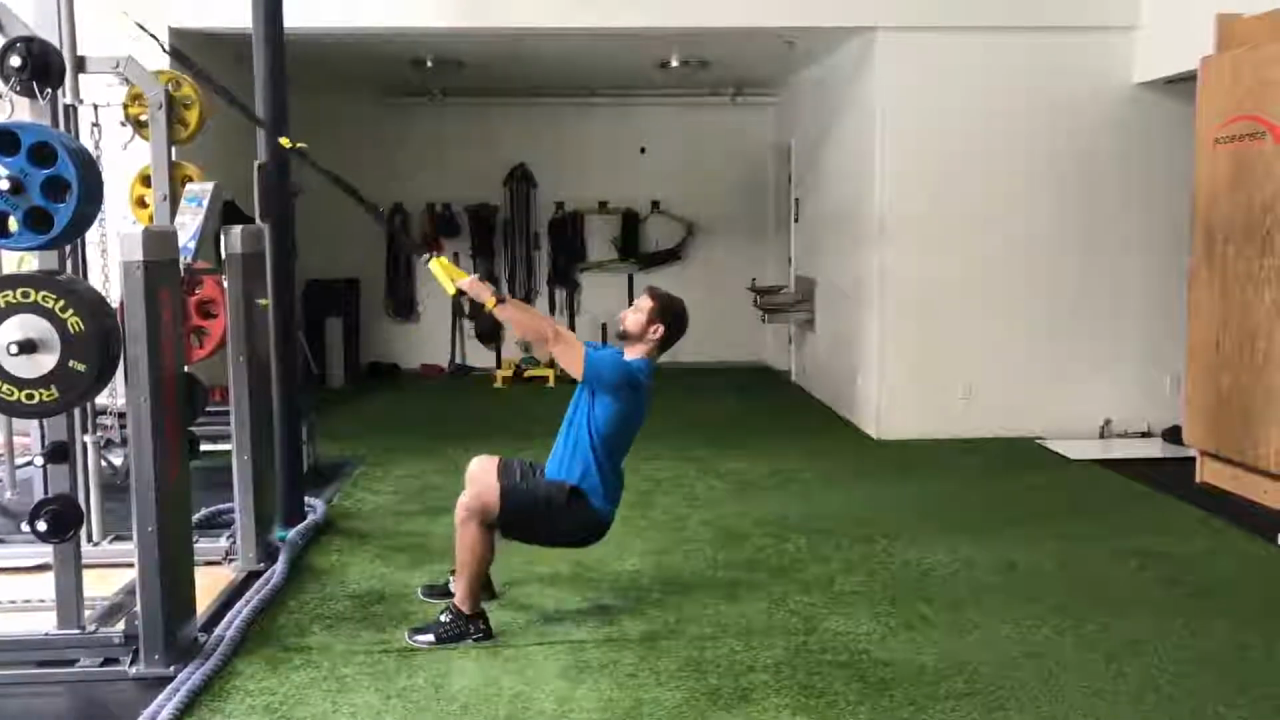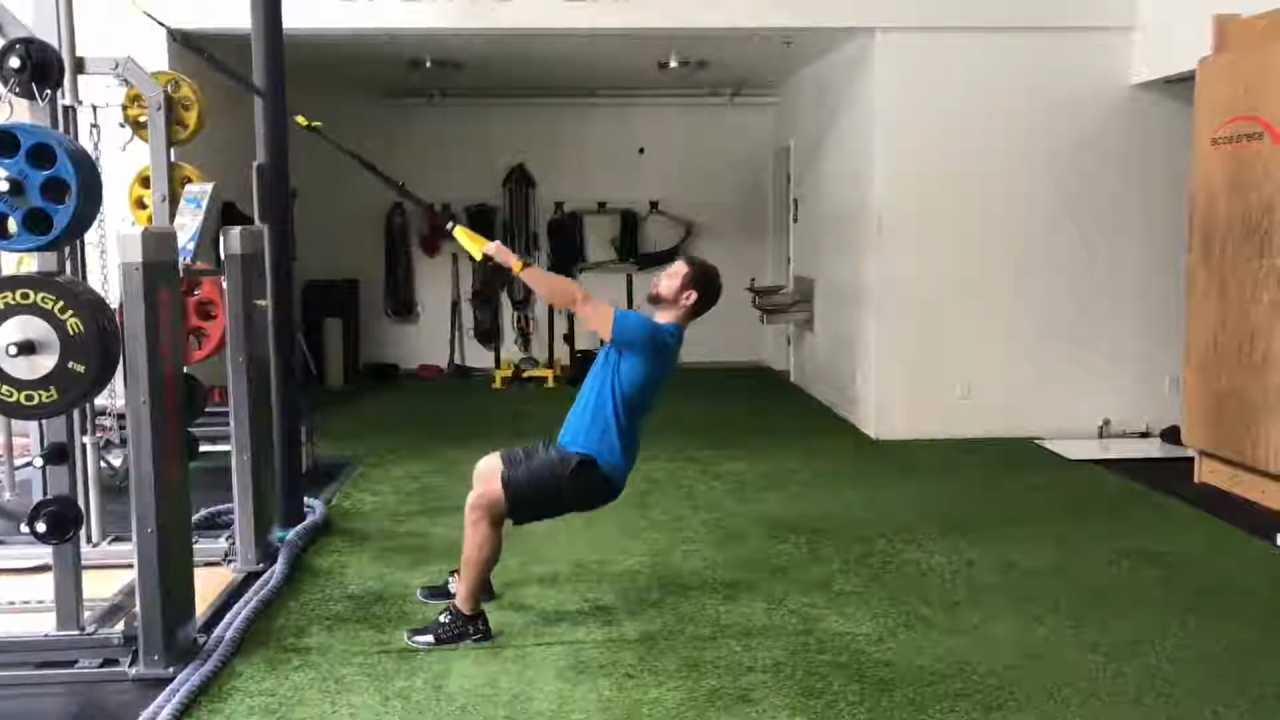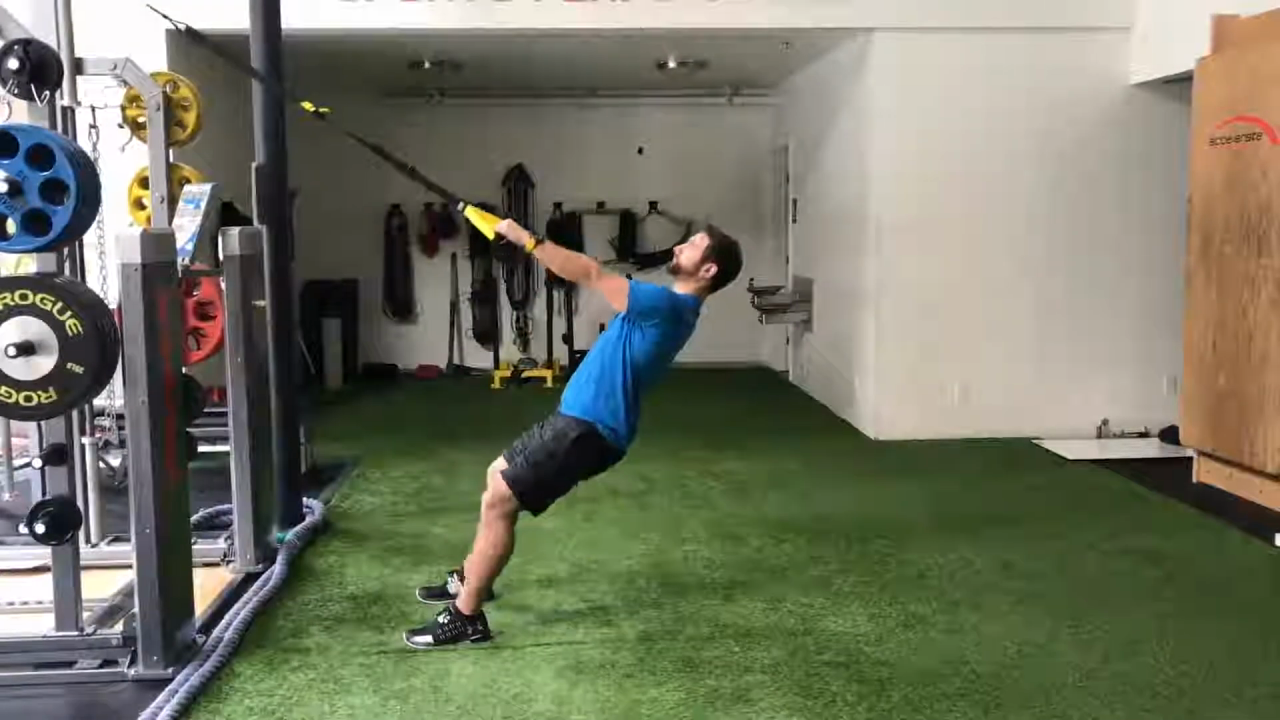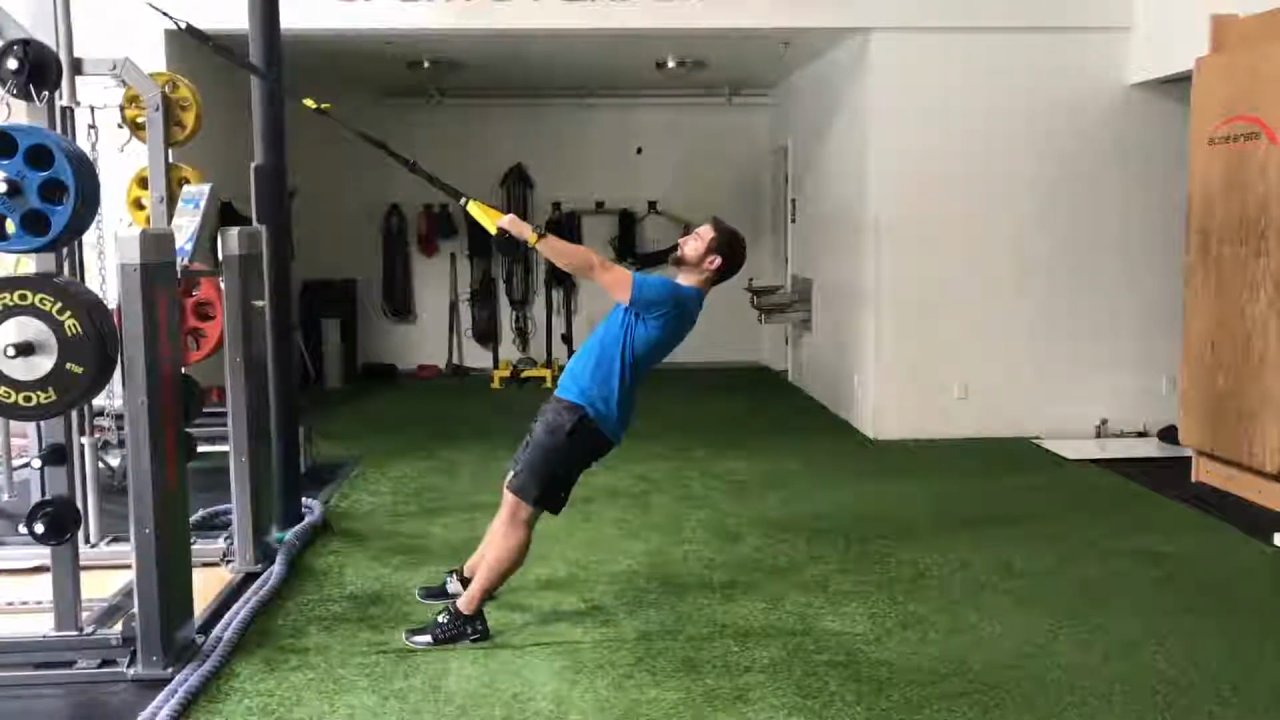
dt=0.2s
person 1, frame 1
left shoulder: (626, 375)
right shoulder: (619, 362)
left elbow: (551, 338)
right elbow: (555, 331)
left wrist: (489, 298)
right wrist: (493, 297)
left hip: (580, 509)
right hip: (569, 486)
left knee: (472, 504)
right knee: (480, 469)
left ankle: (466, 617)
right ankle: (470, 579)
person 1, frame 2
left shoulder: (654, 337)
right shoulder: (648, 330)
left elbow: (577, 300)
right elbow: (579, 301)
left wrist: (514, 263)
right wrist: (515, 264)
left hip: (590, 468)
right hip: (578, 452)
left knee: (481, 502)
right knee: (486, 470)
left ankle: (466, 617)
right ankle: (468, 579)
person 1, frame 3
left shoulder: (670, 306)
right shoulder: (666, 305)
left elbow: (591, 274)
right elbow: (594, 276)
left wrist: (526, 239)
right wrist: (530, 242)
left hip: (590, 429)
right hip: (578, 418)
left knee: (496, 501)
right knee: (498, 474)
left ankle: (465, 617)
right ankle: (469, 578)
person 1, frame 4
left shoulder: (673, 297)
right shoulder: (670, 295)
left elbow: (595, 267)
right elbow: (600, 270)
left wrist: (529, 234)
right wrist: (535, 237)
left hip: (584, 413)
right hip: (574, 405)
left knee: (517, 509)
right knee: (513, 493)
left ankle: (465, 616)
right ankle: (468, 577)
